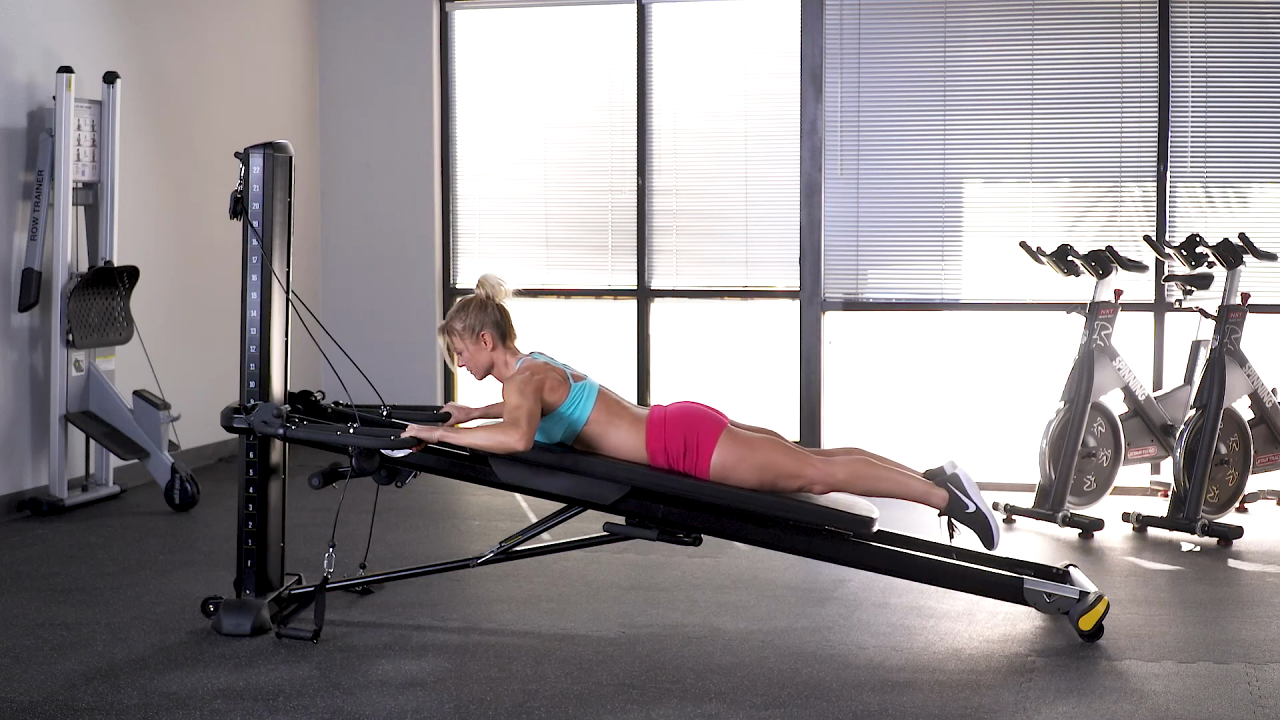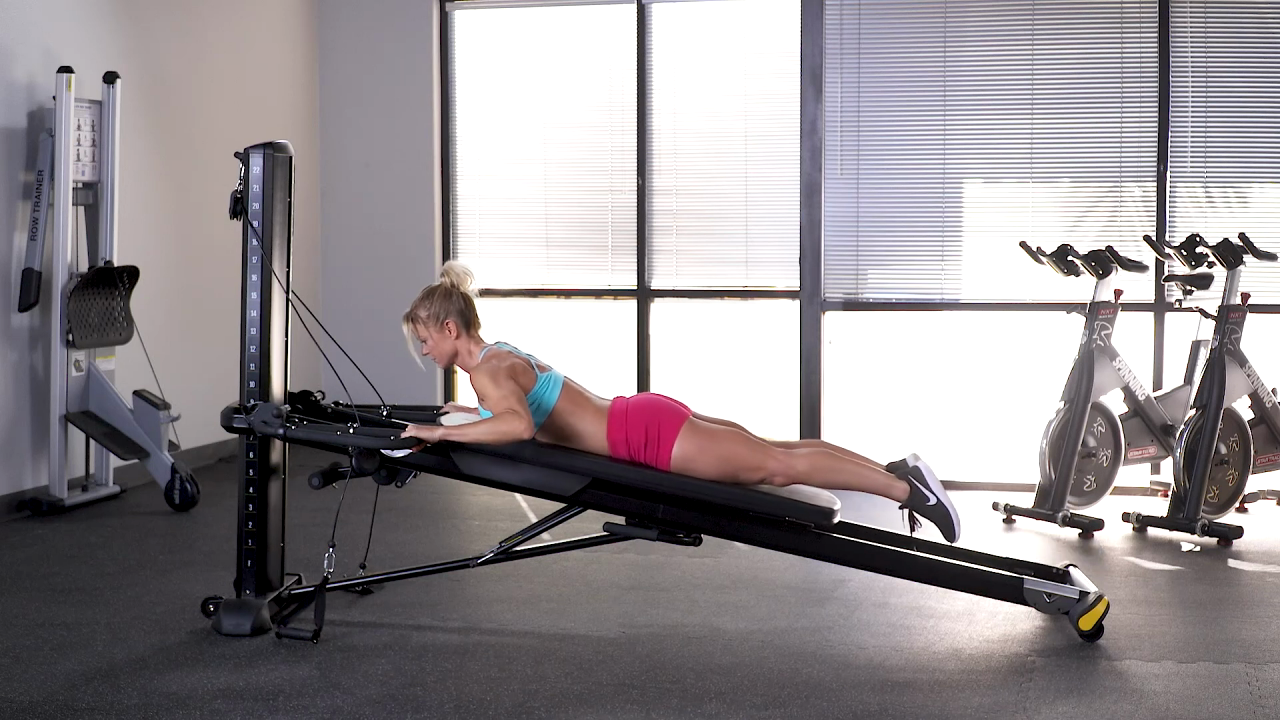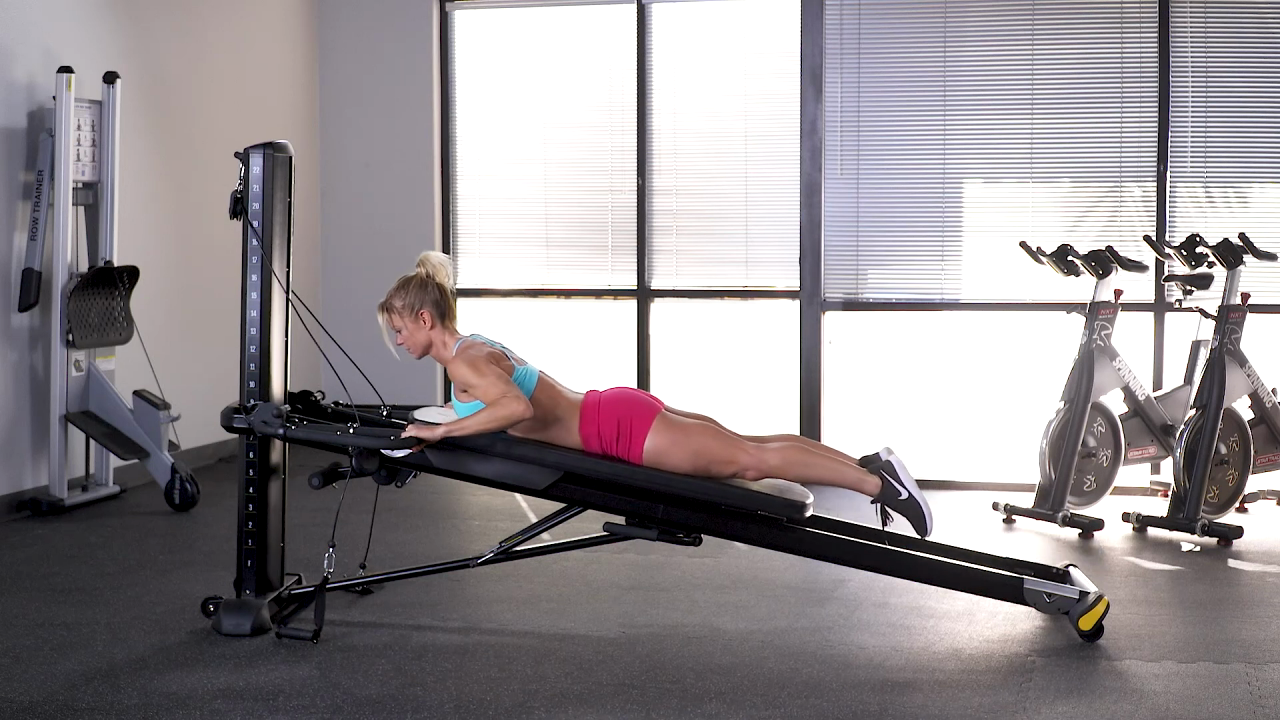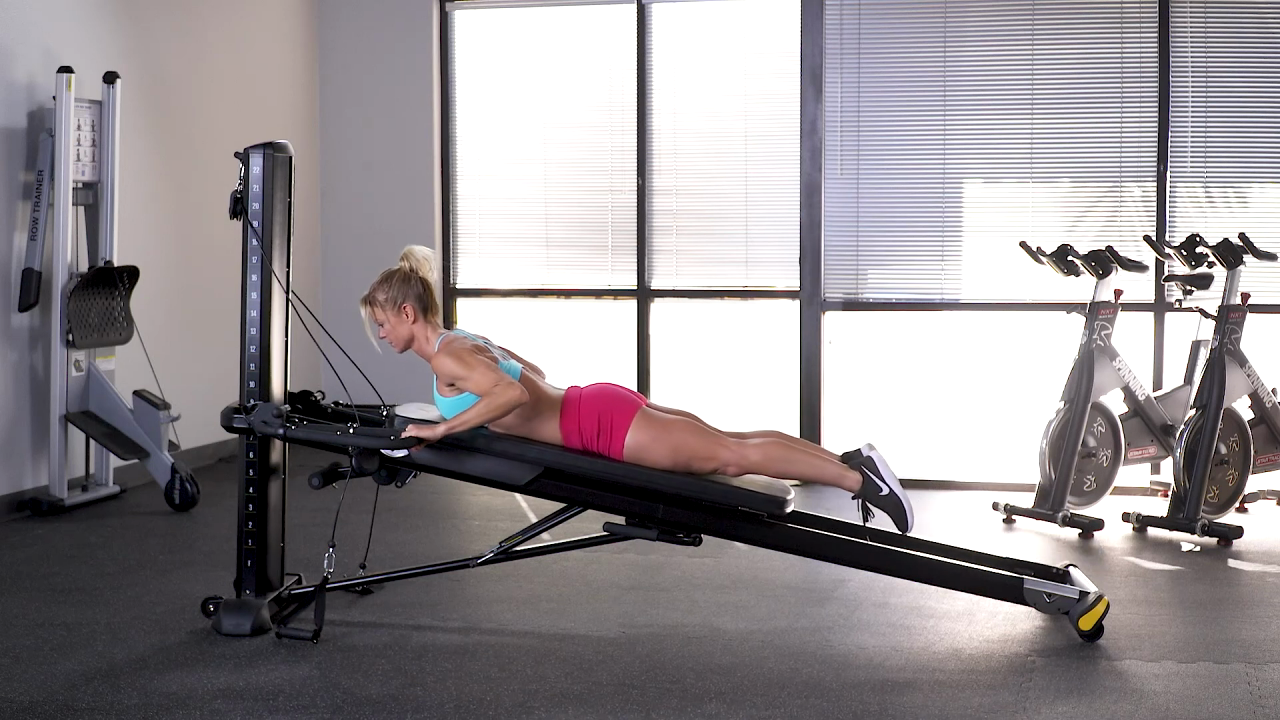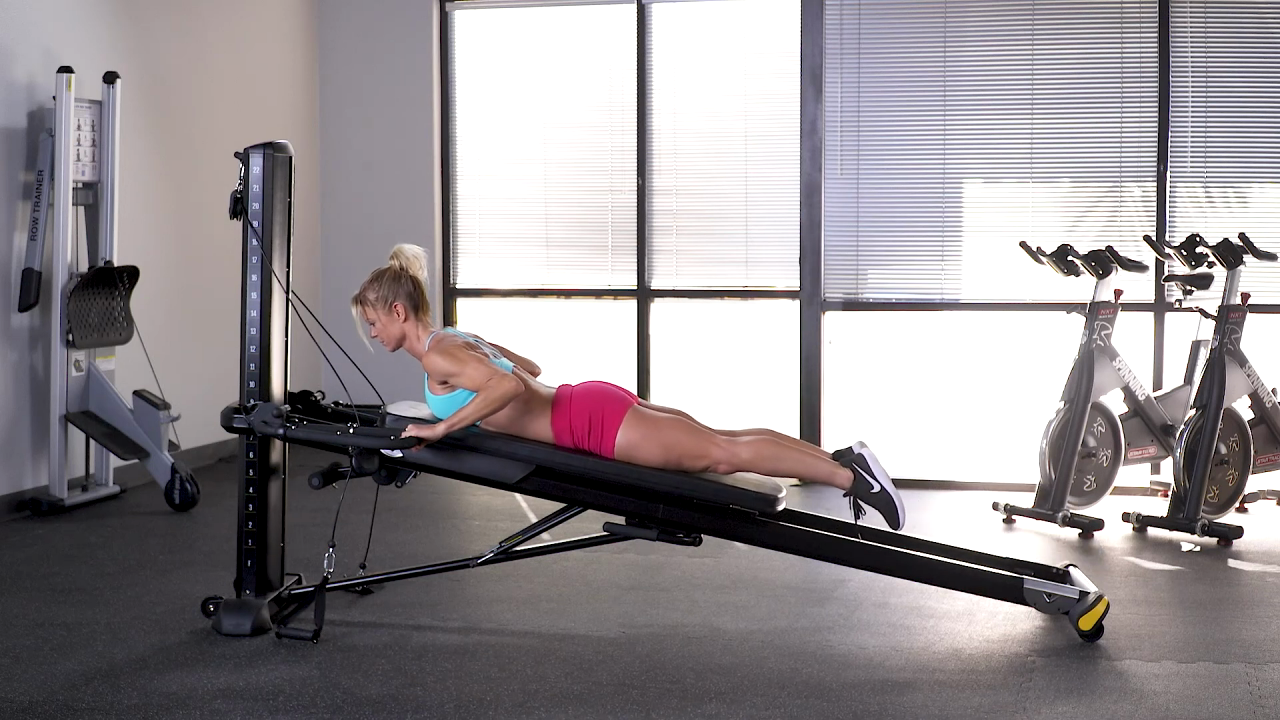
dt=0.3s
person 1, frame 1
left shoulder: (520, 378)
right shoulder: (533, 364)
left elbow: (518, 439)
left wrist: (443, 434)
right wrist: (478, 412)
left hip: (683, 442)
right hip: (683, 428)
left knee: (816, 474)
right knee: (810, 461)
left ankle: (943, 496)
right ankle: (934, 478)
person 1, frame 2
left shoulder: (487, 368)
right shoulder: (502, 354)
left elbow: (520, 428)
left wrist: (441, 432)
right wrist: (480, 410)
left hip: (646, 435)
right hip: (647, 418)
left knee: (777, 466)
right knee: (774, 452)
left ankle: (905, 489)
right ankle: (898, 471)
person 1, frame 3
left shoulder: (462, 361)
right shoulder: (476, 346)
left elbow: (520, 408)
left wrist: (443, 430)
right wrist: (469, 405)
left hip: (617, 428)
right hip: (618, 413)
left knee: (750, 462)
right knee: (749, 445)
left ankle: (878, 482)
right ankle: (869, 465)
person 1, frame 4
left shoulder: (446, 355)
right shoulder: (463, 340)
left elbow: (515, 394)
left wrist: (442, 427)
right wrist: (463, 402)
left hip: (598, 424)
right hip: (601, 407)
left knee: (731, 457)
right knee: (734, 440)
left ankle: (858, 479)
right ankle: (850, 461)
person 1, frame 5
left shoulder: (436, 354)
right shoulder: (454, 338)
left elbow: (508, 385)
left wrist: (441, 427)
right wrist: (464, 398)
left hip: (589, 423)
right hip: (591, 406)
left knee: (721, 457)
right knee: (723, 441)
left ankle: (849, 476)
right ankle: (841, 459)
